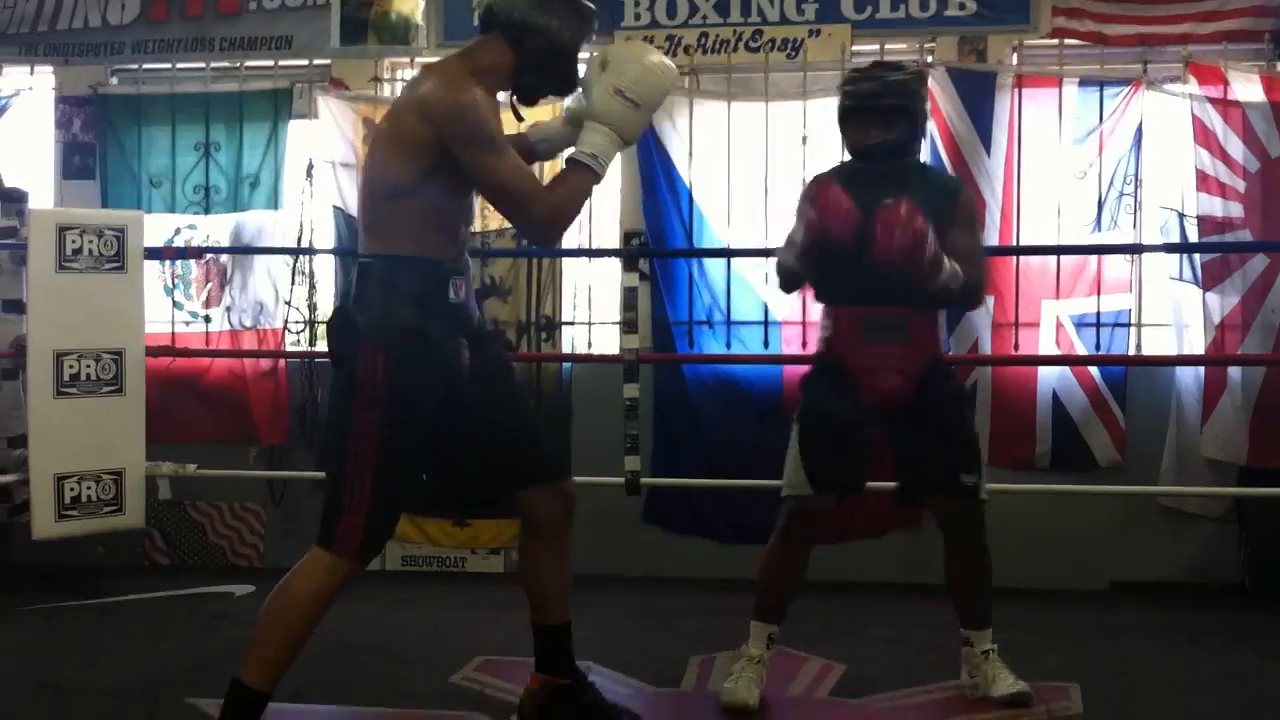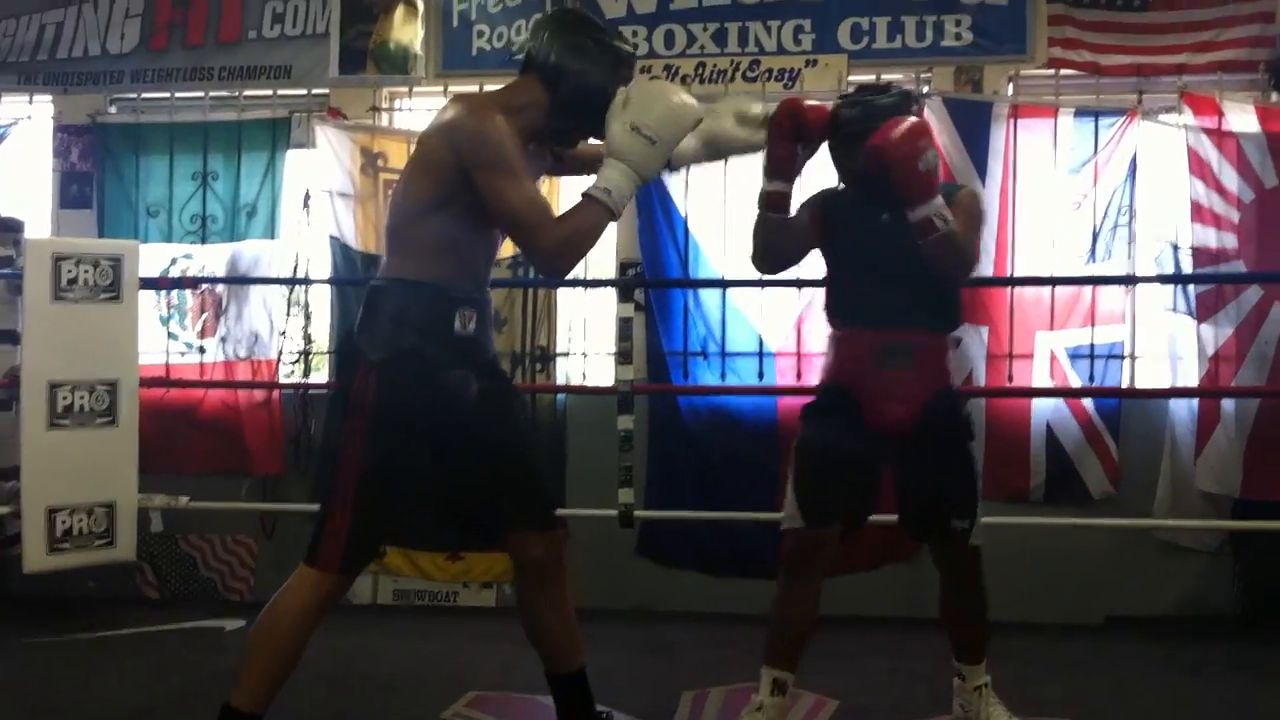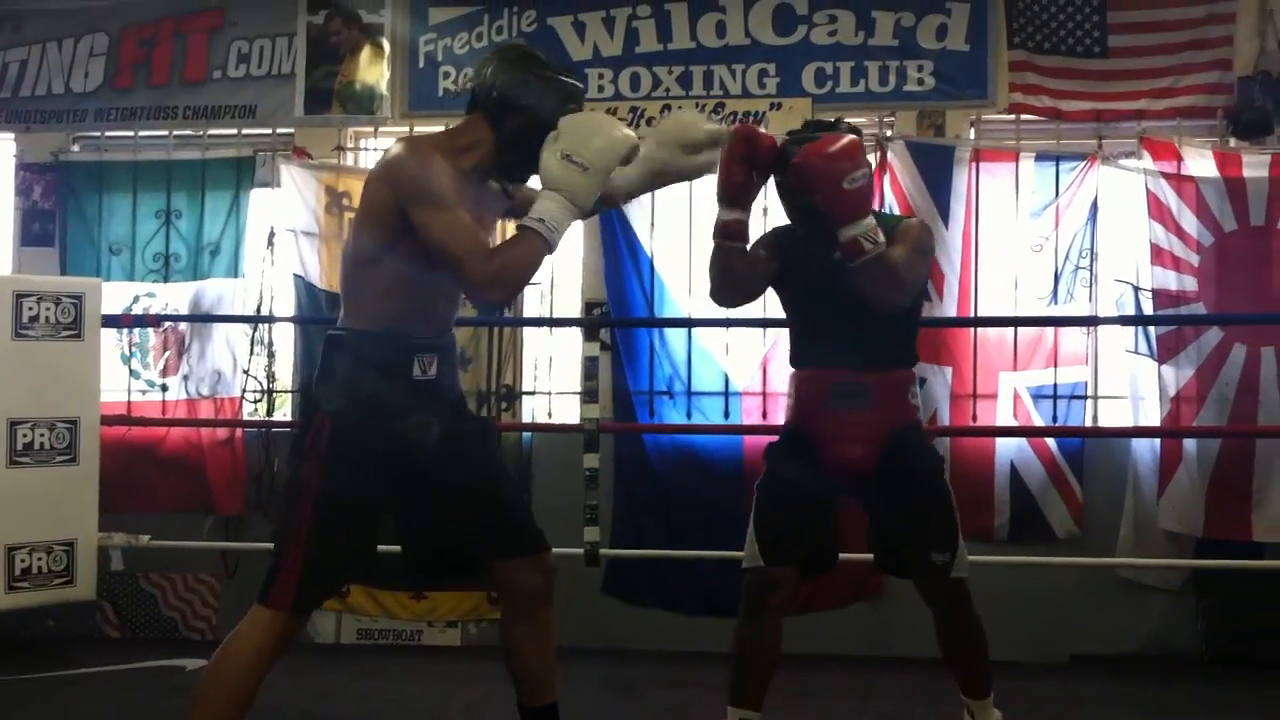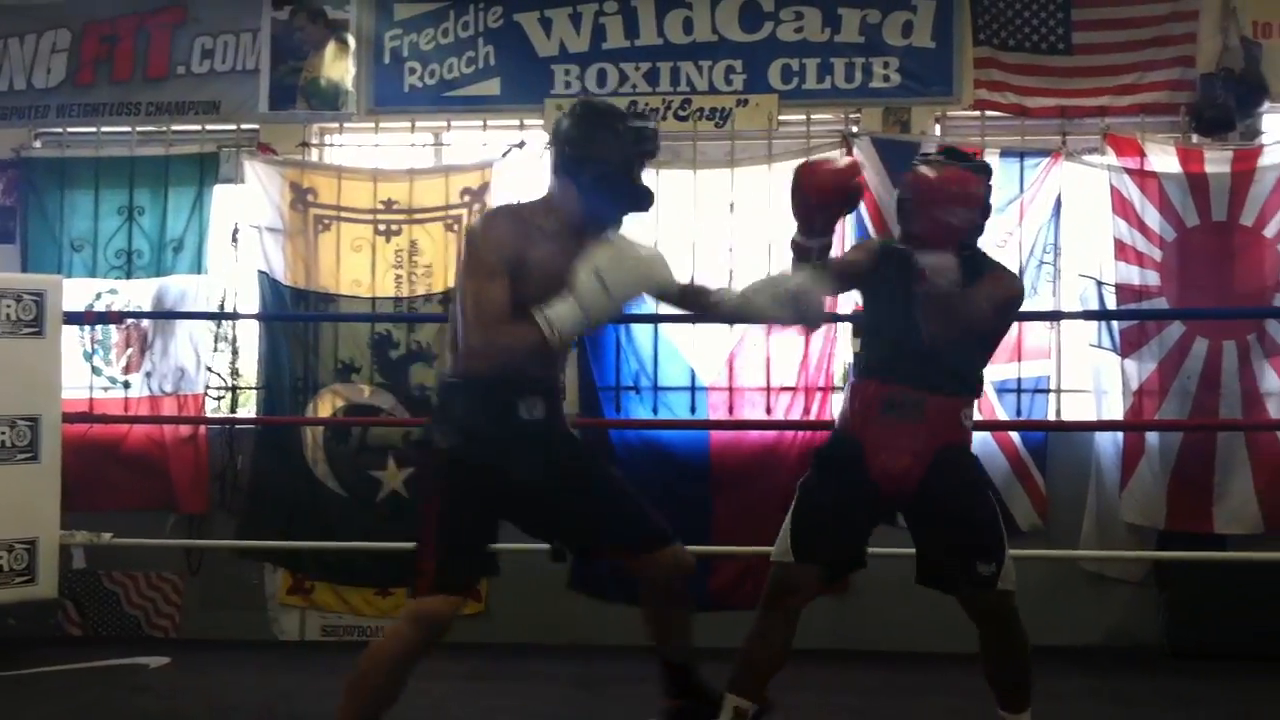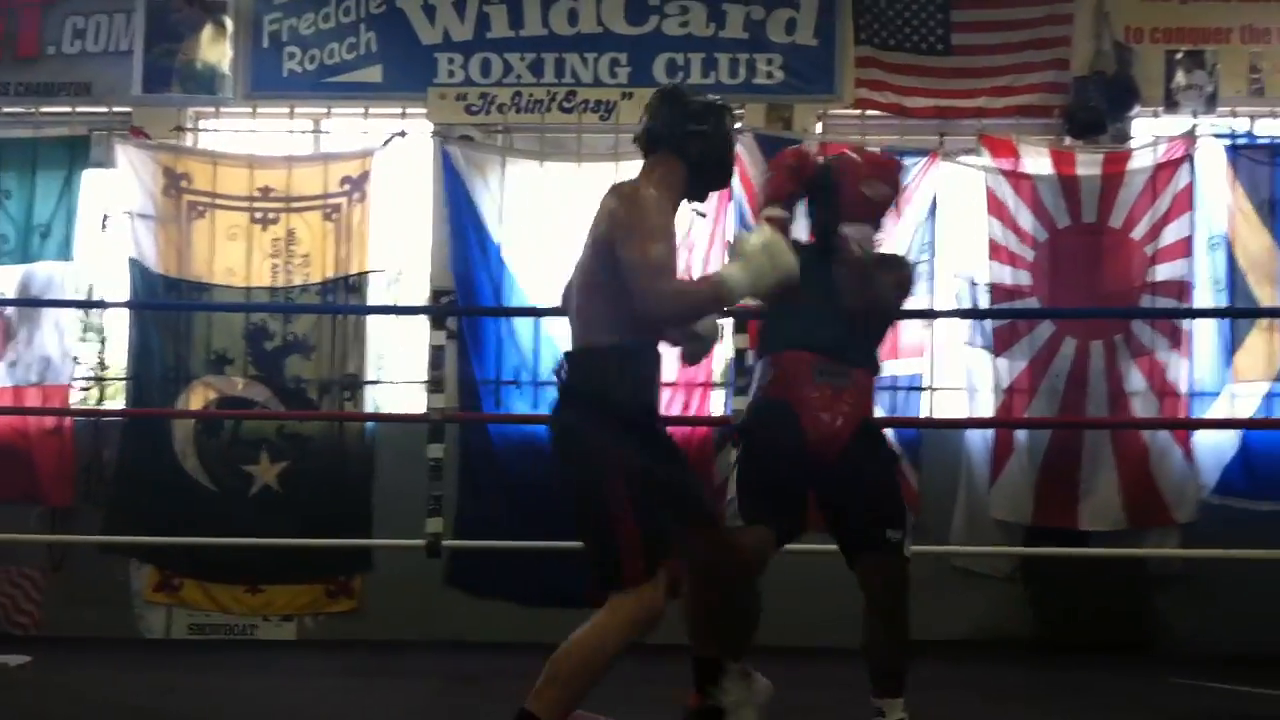
dt=0.5s
person 1, frame 1
left shoulder: (462, 95)
right shoulder: (451, 94)
left elbow: (497, 160)
right elbow: (542, 222)
left wrist: (571, 124)
right wrist: (608, 130)
left hip: (447, 324)
right hip: (395, 327)
left knee: (548, 496)
right knee: (348, 547)
person 1, frame 2
left shoulder: (522, 138)
right shoulder: (478, 123)
left elbow: (589, 159)
right elbow: (553, 252)
left wrist: (702, 141)
right wrist: (630, 163)
left hip: (462, 355)
right hip: (400, 353)
left knee: (540, 545)
right knee: (333, 564)
person 1, frame 3
left shoulder: (487, 181)
right shoulder: (421, 166)
left elbow: (583, 189)
right elbow: (492, 285)
left wrist: (665, 158)
right wrist: (560, 198)
left hip: (434, 397)
right hip: (361, 397)
left knee: (531, 571)
right knee: (286, 608)
person 1, frame 4
left shoulder: (595, 238)
right shoulder: (499, 230)
left elbow: (672, 288)
right elbow: (480, 352)
left wrist: (750, 303)
right wrist: (580, 310)
left hip: (541, 429)
right hip: (477, 429)
left knee: (670, 564)
right knee: (432, 612)
person 1, frame 5
left shoulder: (635, 203)
right shoulder: (643, 200)
right elbow: (662, 300)
left wrist: (690, 323)
right wrist: (742, 276)
left hip: (615, 410)
right hip: (600, 414)
left knee: (710, 546)
right knee: (641, 598)
person 2, frame 1
left shoulder: (949, 193)
right shoulder: (829, 189)
left elbow: (972, 287)
right elbow: (789, 278)
left wrist: (932, 261)
right wrist: (807, 244)
left hip: (922, 371)
right hip: (843, 368)
left knee: (963, 512)
right knee: (803, 512)
left ankle: (980, 657)
right ankle: (756, 655)
person 2, frame 2
left shoulder: (956, 198)
right shoulder: (832, 205)
left elbow: (957, 269)
right elbow: (768, 259)
left wrist: (922, 191)
right wrist: (779, 173)
left hip: (928, 398)
right hip: (846, 395)
left knee: (958, 549)
right knee: (807, 544)
person 2, frame 3
left shoulder: (908, 233)
right shoulder: (783, 244)
left elbow: (892, 292)
right elbow: (727, 292)
left wrist: (852, 212)
right wrist: (734, 203)
left hip: (894, 436)
right hip: (811, 437)
left knee: (946, 588)
right knee: (765, 586)
person 2, frame 4
left shoulder: (997, 284)
right shoulder: (884, 257)
left elbow: (943, 333)
right elbow: (809, 284)
left wrist: (937, 247)
right wrist: (811, 227)
left hip: (940, 457)
right hip: (857, 448)
left knee: (995, 605)
right knee: (787, 585)
person 2, frame 5
left shoulder: (891, 270)
right shoulder: (787, 254)
left elbow: (865, 297)
left wrist: (862, 221)
right wrist: (776, 205)
left hip: (851, 429)
right hip: (778, 419)
left knee: (887, 576)
right knee: (746, 552)
